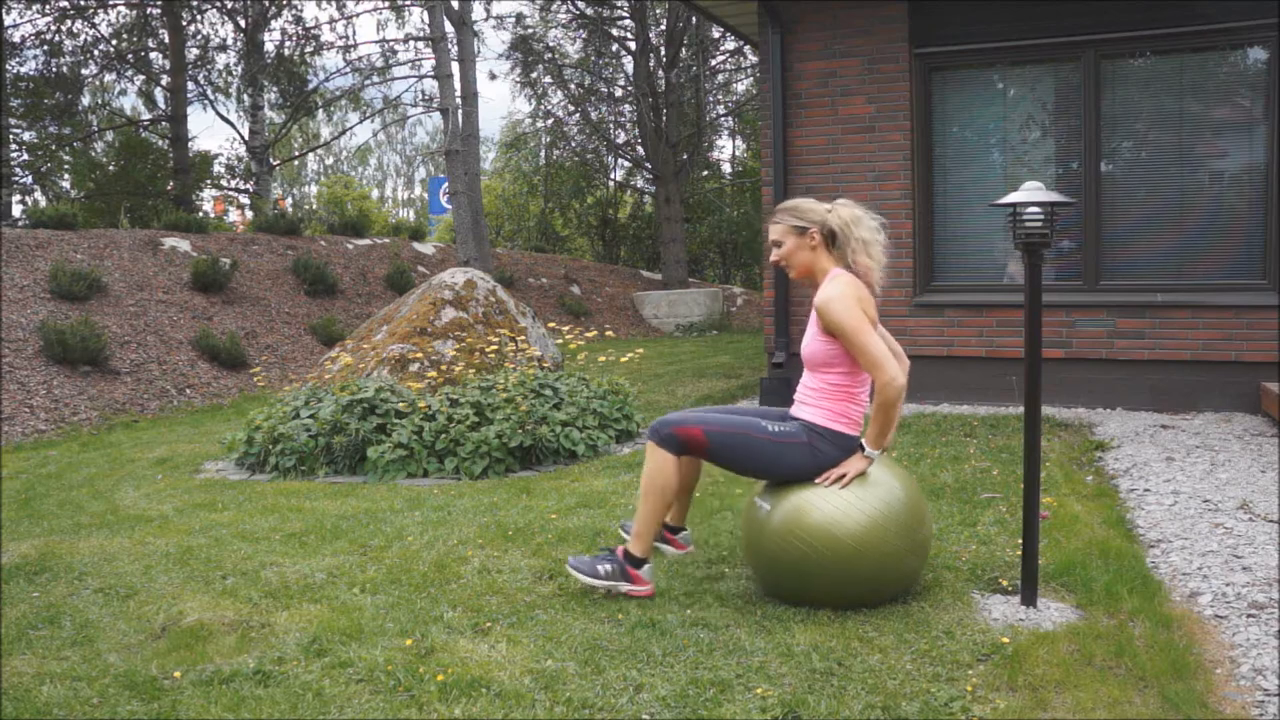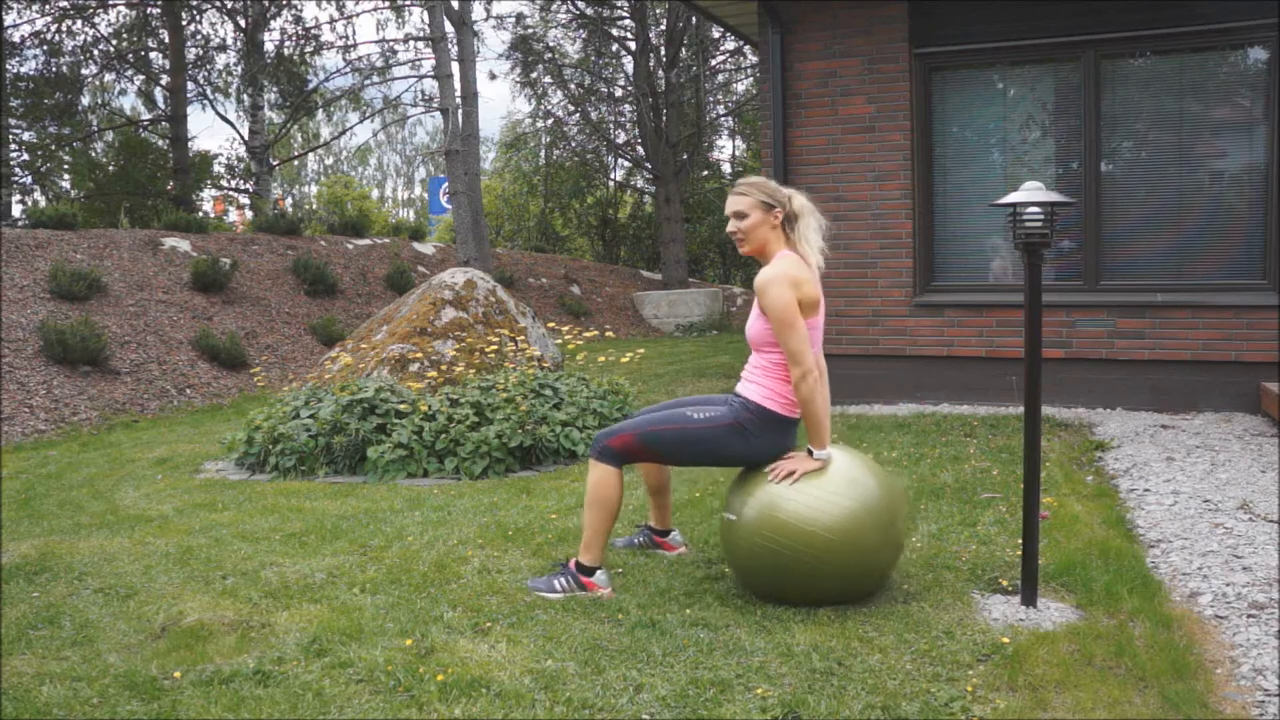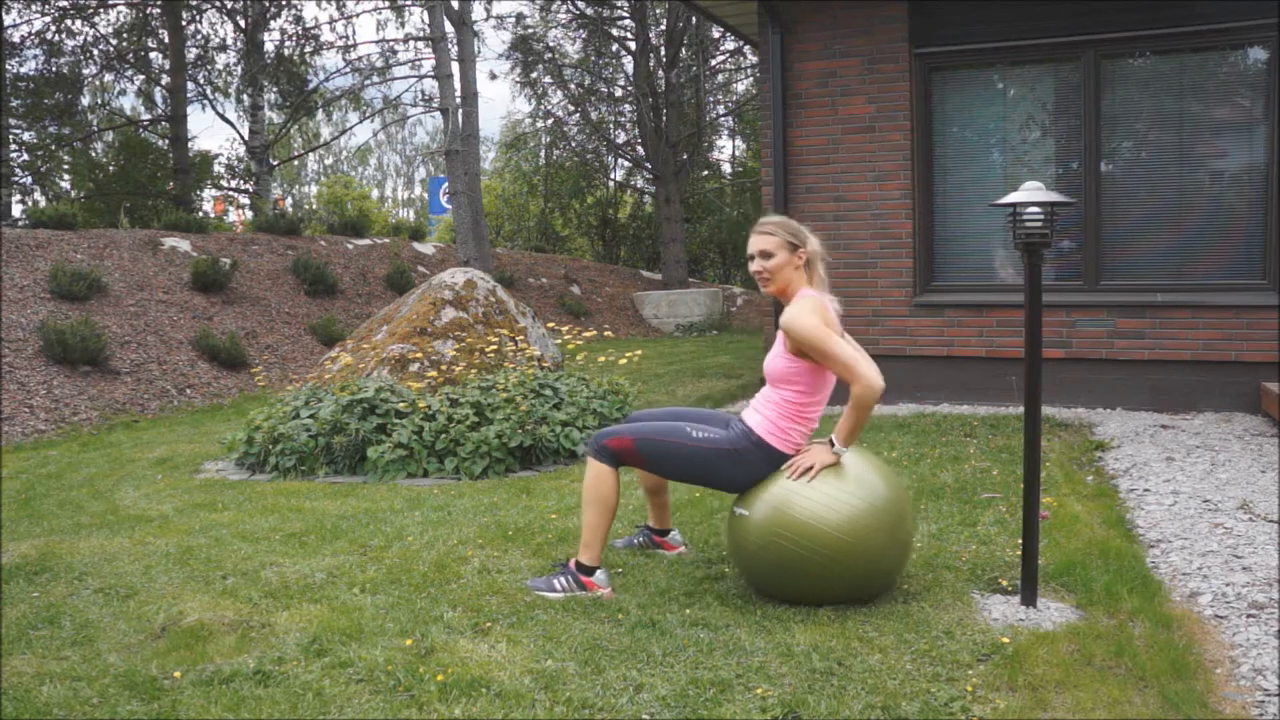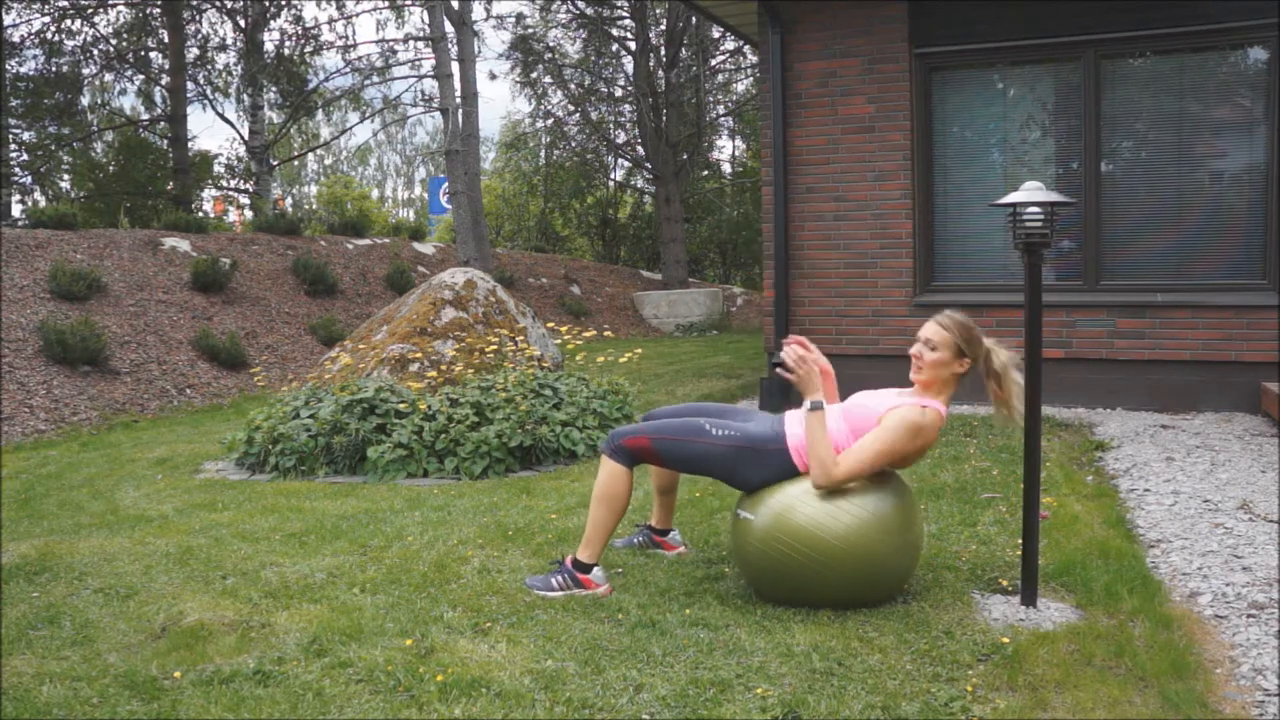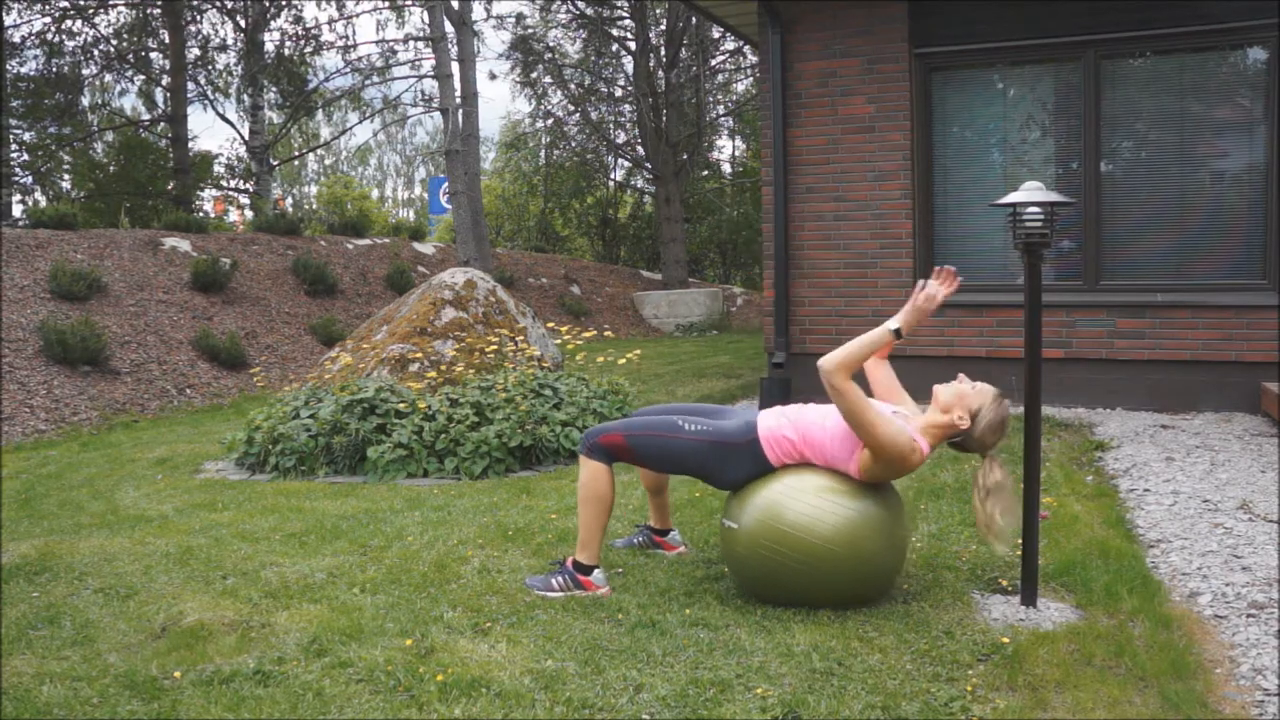
dt=0.5s
person 1, frame 1
left shoulder: (835, 296)
right shoulder: (844, 289)
left elbow: (892, 381)
right elbow: (900, 361)
left wrist: (867, 453)
right wrist: (878, 439)
left hip: (815, 446)
right hip: (804, 427)
left knee: (667, 432)
right knee: (677, 425)
left ankle: (633, 565)
right ankle: (672, 529)
person 1, frame 2
left shoulder: (774, 277)
right shoulder: (791, 270)
left elbow: (805, 372)
right elbow: (816, 364)
left wrist: (816, 453)
right wrist: (821, 443)
left hip: (751, 425)
right hip: (754, 413)
left knee: (607, 446)
right knee: (636, 428)
left ankle: (587, 572)
right ankle: (663, 533)
person 1, frame 3
left shoulder: (798, 317)
right shoulder: (813, 304)
left elbow: (871, 383)
right elbow: (864, 371)
left wrist: (834, 447)
right wrist: (836, 438)
left hip: (748, 452)
right hip: (751, 433)
left knee: (604, 444)
right knee: (637, 422)
left ankle: (587, 573)
right ankle: (661, 533)
person 1, frame 4
left shoulder: (919, 419)
right shoulder: (918, 400)
left elbow: (826, 476)
left wrist: (812, 395)
right wrist: (824, 375)
left hip: (763, 455)
right hip: (770, 430)
left knee: (620, 443)
right knee: (653, 420)
left ankle: (584, 571)
right ankle: (661, 533)
person 1, frame 5
left shoulder: (902, 449)
right shoulder: (912, 421)
left elbow: (831, 372)
right elbow: (873, 360)
left wrist: (902, 322)
right wrist: (914, 312)
left hip: (743, 449)
right hip: (754, 424)
left knee: (596, 442)
right knee: (637, 421)
left ankle: (584, 572)
right ankle: (661, 533)
